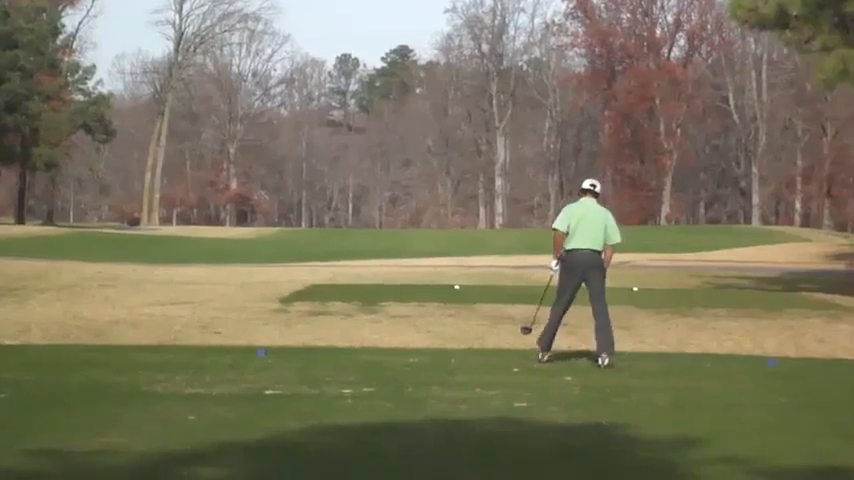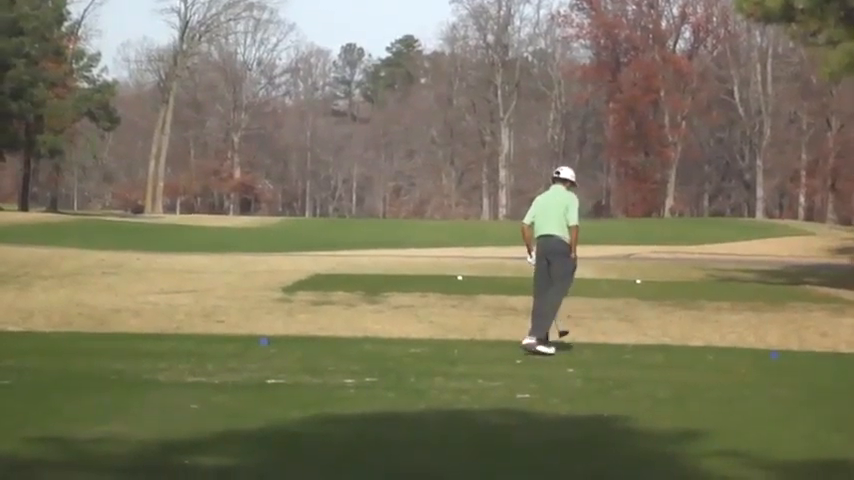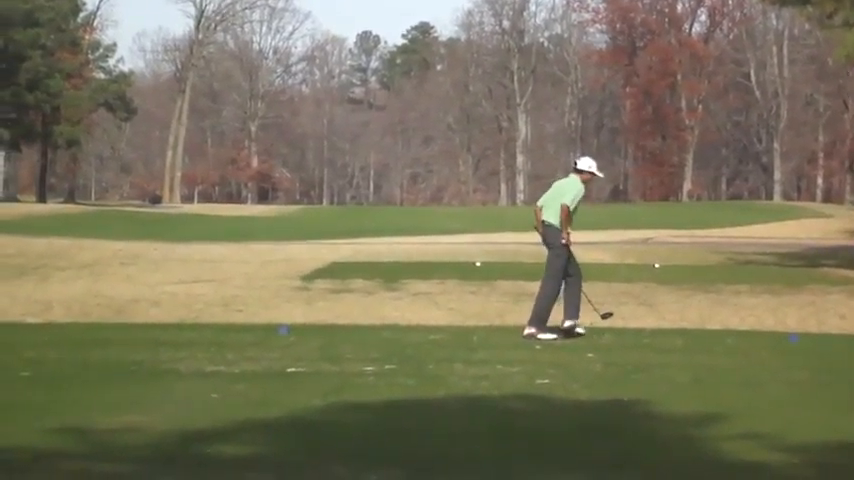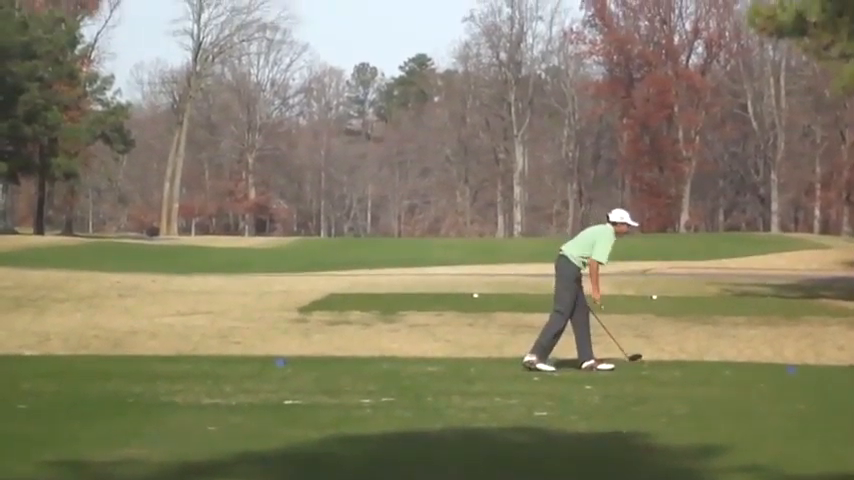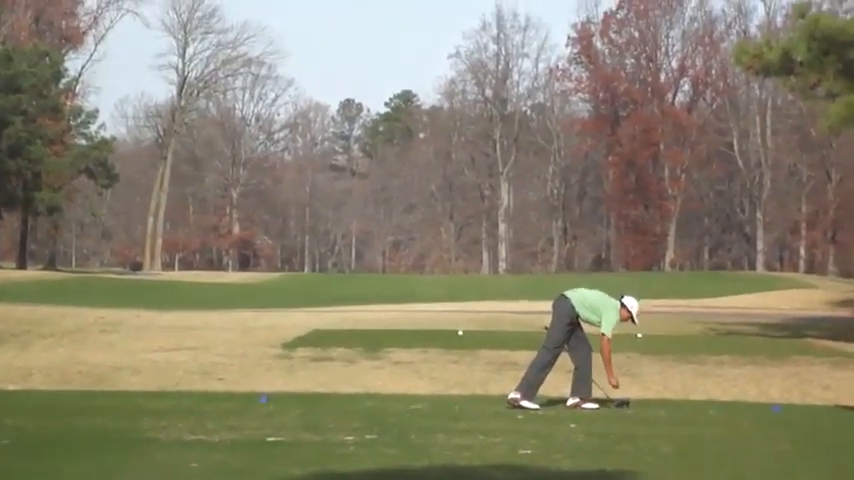
dt=0.5s
person 1, frame 1
left shoulder: (570, 209)
right shoulder: (605, 213)
left elbow: (559, 232)
right elbow: (611, 244)
left wrist: (556, 257)
right wrist: (604, 267)
left hip: (571, 258)
right hip: (593, 260)
left knee: (560, 306)
right knee: (600, 309)
left ankle: (544, 349)
right ankle: (605, 354)
person 1, frame 2
left shoulder: (540, 198)
right shoulder: (569, 197)
left elbow: (526, 226)
right elbow: (573, 226)
left wrist: (530, 250)
right wrist: (574, 251)
left hip: (541, 245)
right hip: (560, 246)
left knee: (541, 295)
right knee: (555, 294)
left ankle: (537, 338)
right ankle: (534, 337)
person 1, frame 3
left shoulder: (560, 183)
right shoulder: (577, 186)
left elbow: (538, 206)
right elbow: (564, 206)
left wrist: (542, 230)
right wrist: (564, 231)
left hip: (548, 230)
right hip: (557, 234)
left knee: (573, 274)
right knee: (552, 281)
left ankle: (571, 319)
right ankle: (534, 327)
person 1, frame 4
left shoulder: (600, 230)
right shoulder: (608, 235)
right elbow: (594, 262)
right wrist: (595, 290)
left hip: (566, 263)
right hip: (570, 267)
left knee: (580, 314)
right knee: (561, 313)
left ankle: (587, 359)
right ankle: (535, 356)
person 1, frame 5
left shoulder: (611, 305)
right shoulder: (613, 312)
right elbow: (605, 343)
left wrist: (557, 327)
right wrist: (611, 375)
left hip: (567, 306)
right hip: (566, 307)
left knee: (583, 350)
right knee: (549, 351)
left ankle: (578, 397)
right ankle: (519, 394)
